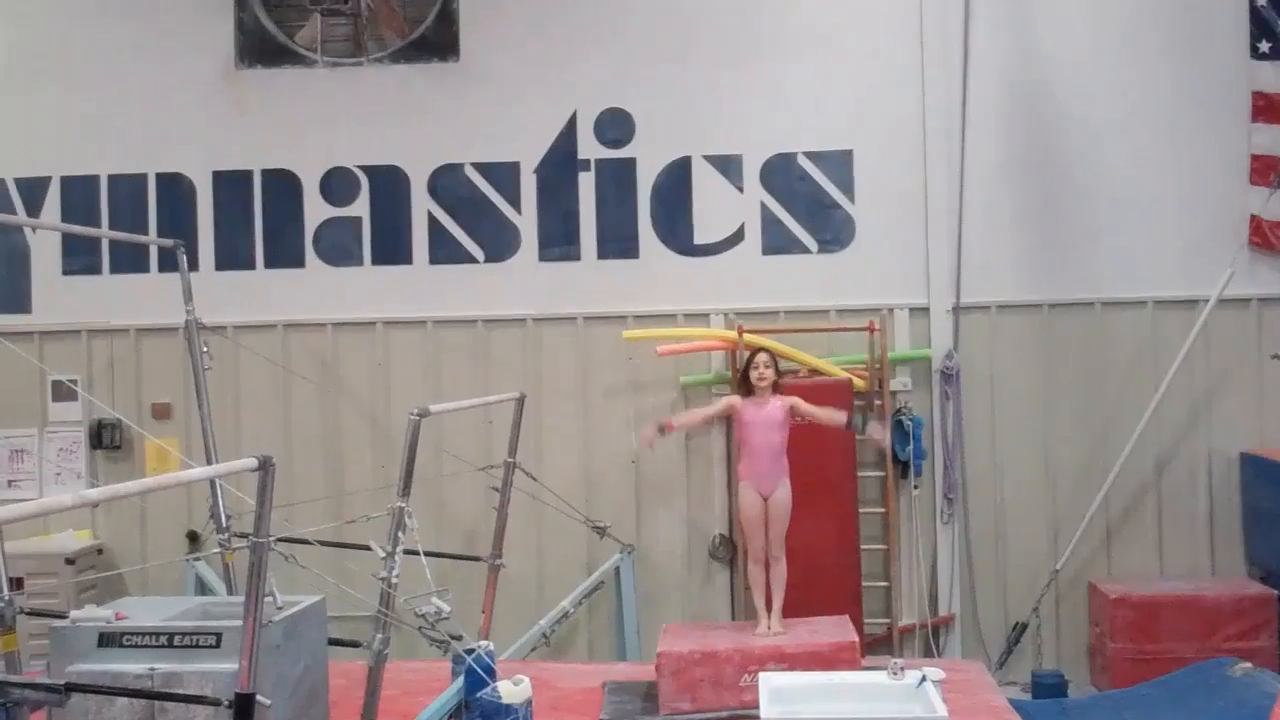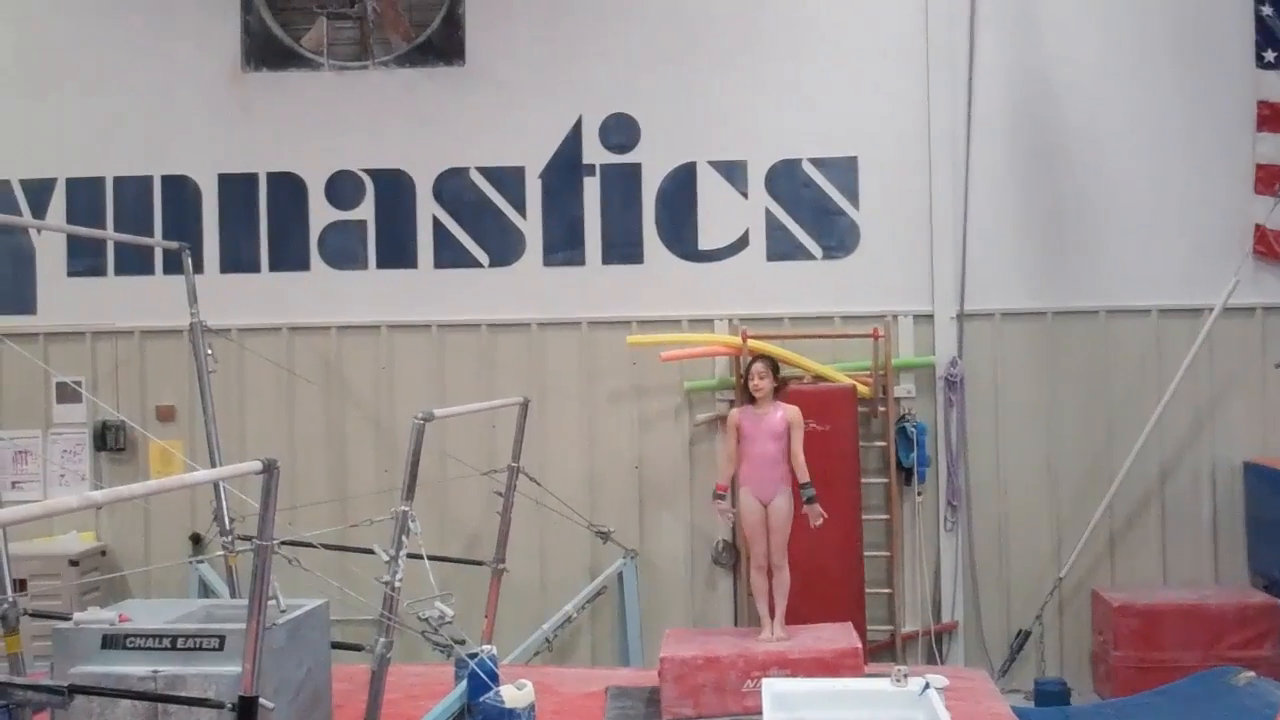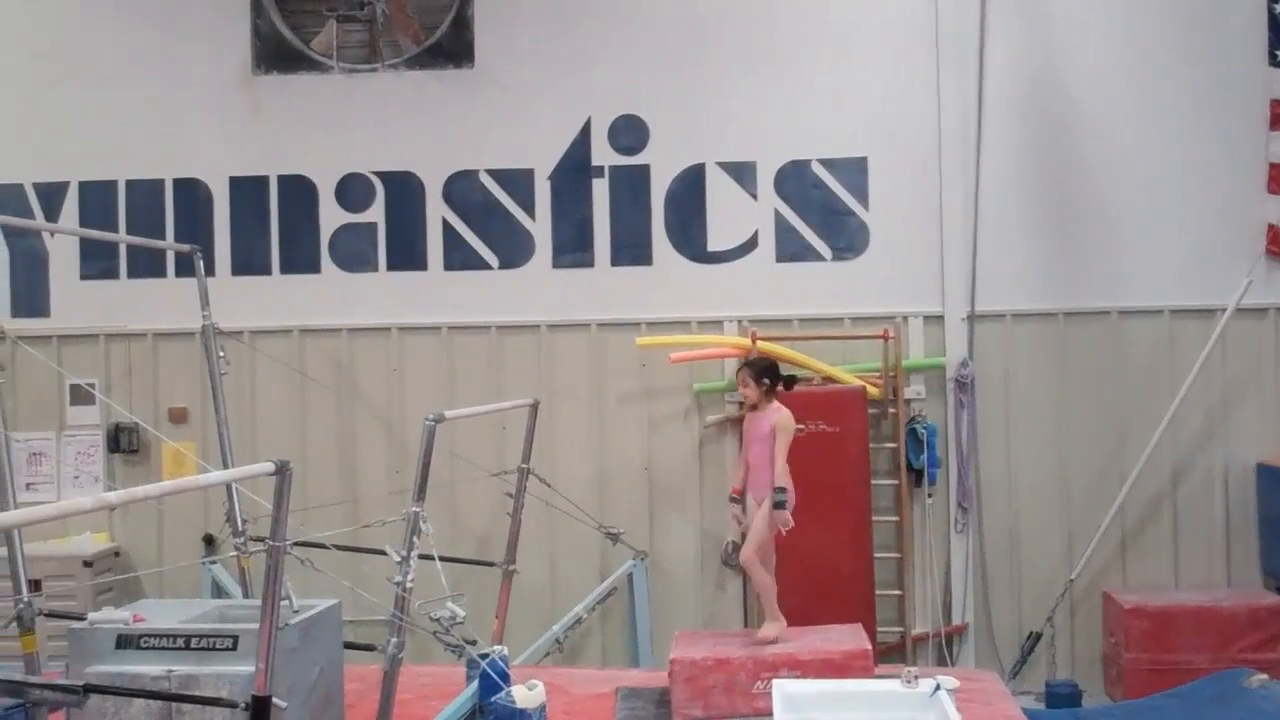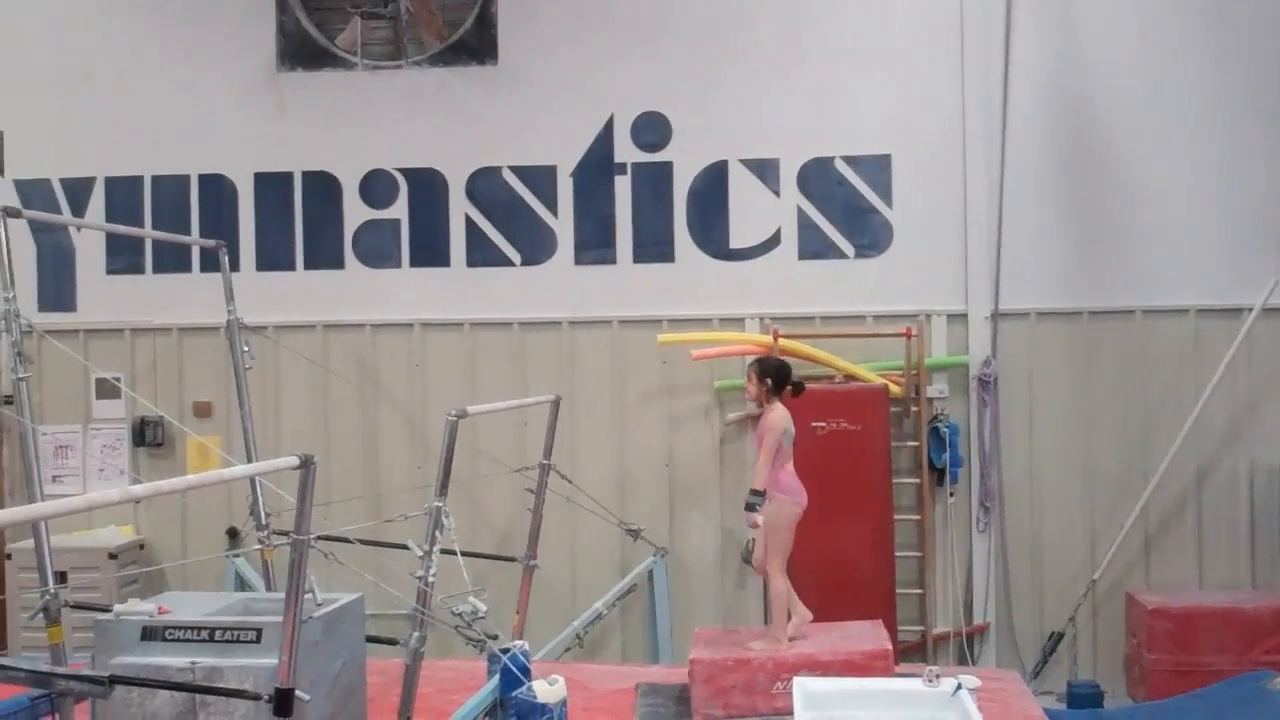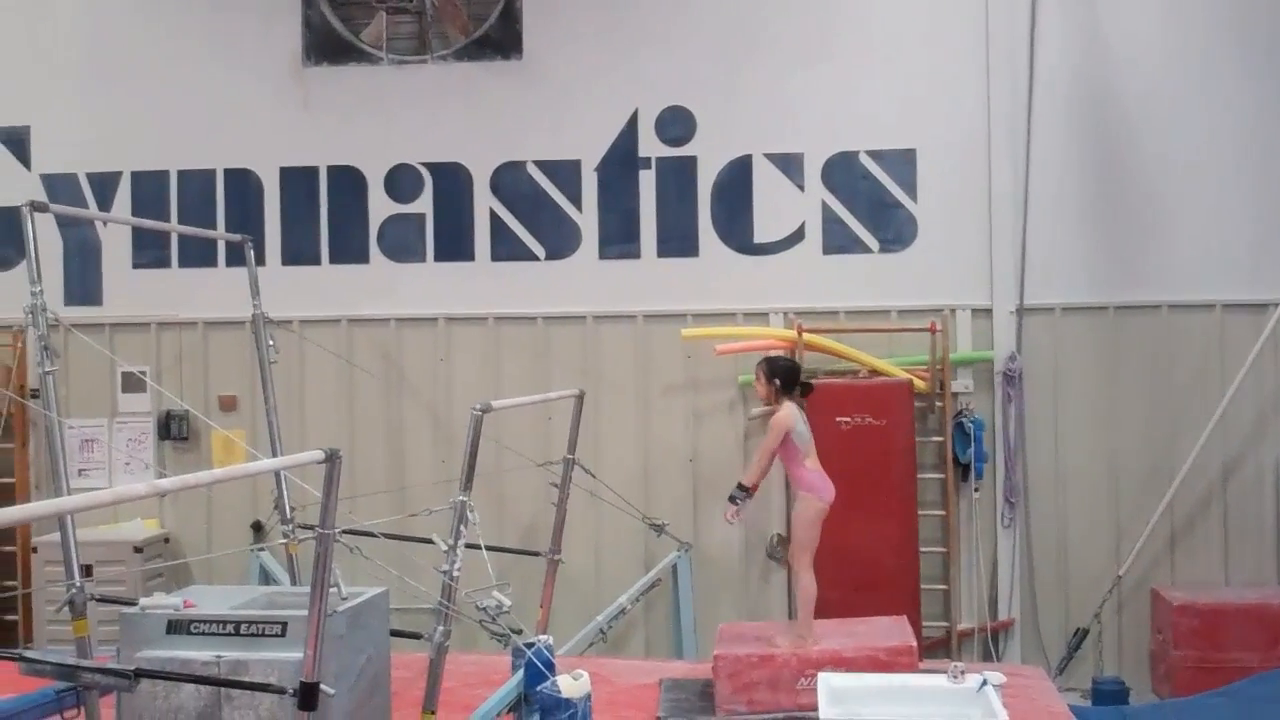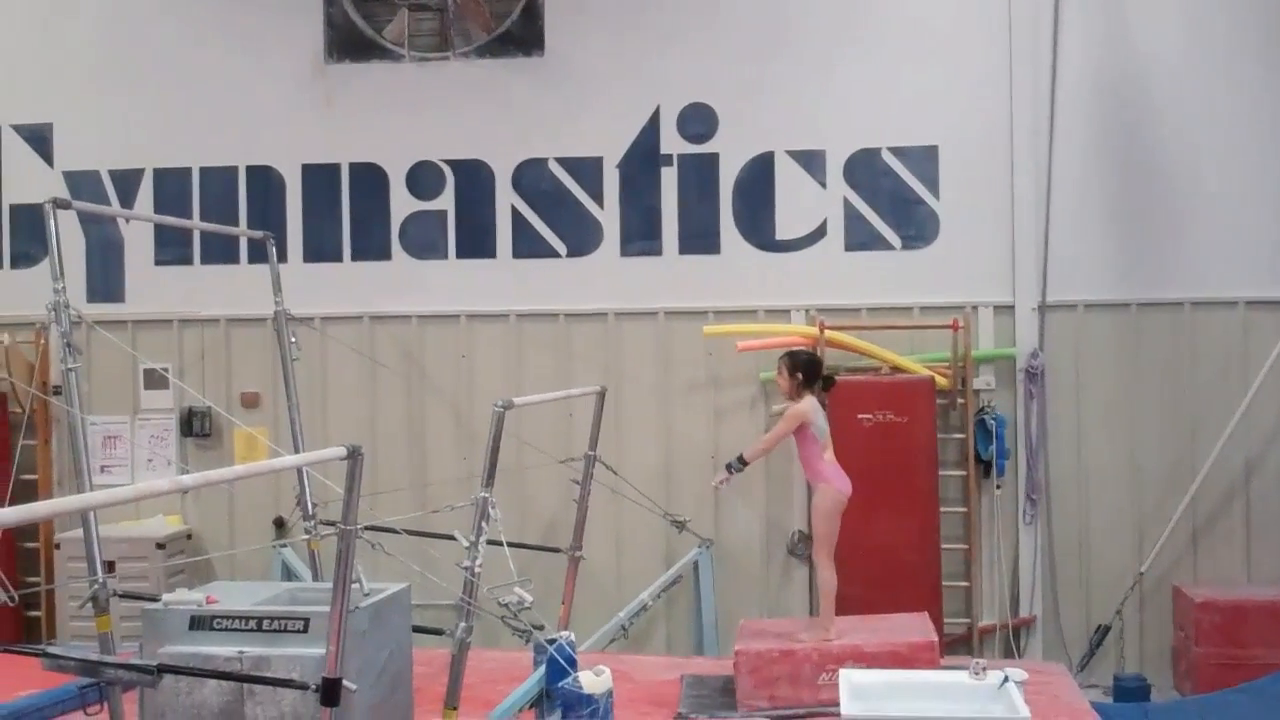
dt=0.4s
person 1, frame 1
left shoulder: (786, 404)
right shoulder: (736, 403)
left elbow: (821, 413)
right elbow: (700, 414)
left wrist: (856, 424)
right wrist: (665, 427)
left hip: (779, 482)
right hip: (749, 483)
left knee: (776, 552)
right knee: (755, 553)
left ankle: (776, 616)
right ankle: (761, 617)
person 1, frame 2
left shoulder: (790, 413)
right shoulder: (737, 416)
left elbow: (797, 457)
right elbow: (731, 458)
left wrist: (809, 497)
right wrist: (720, 493)
left hip: (779, 491)
right hip: (749, 491)
left knee: (778, 560)
right knee: (757, 560)
left ankle: (779, 622)
right ankle: (765, 624)
person 1, frame 3
left shoulder: (782, 416)
right shoulder: (749, 418)
left elbow: (780, 462)
left wrist: (781, 504)
right wrist: (736, 498)
left hip: (774, 494)
right hip: (754, 495)
left knee: (748, 557)
right knee: (764, 562)
left ankle: (774, 618)
right ankle: (773, 621)
person 1, frame 4
left shoulder: (775, 417)
right shoulder: (770, 414)
left elbow: (765, 464)
left wrist: (752, 504)
right wrist: (758, 503)
left hip: (785, 495)
right hip: (778, 495)
left knee: (774, 567)
right knee: (761, 562)
left ankle: (776, 636)
right ankle: (798, 614)
person 1, frame 5
left shoulder: (782, 417)
right shoulder: (789, 411)
left elbow: (760, 461)
right elbow: (767, 460)
left wrist: (736, 498)
right wrist: (745, 495)
left hip: (811, 491)
right hip: (811, 489)
left knee: (802, 565)
right knee: (797, 562)
left ankle: (802, 634)
right ankle: (803, 629)
person 1, frame 6
left shoulder: (800, 409)
right shoulder: (807, 405)
left elbow: (766, 444)
right elbow: (770, 443)
left wrist: (731, 468)
right wrist: (737, 467)
left hip: (828, 485)
right hip: (827, 484)
left knee: (822, 557)
right knee: (821, 557)
left ankle: (825, 626)
right ankle: (824, 623)
